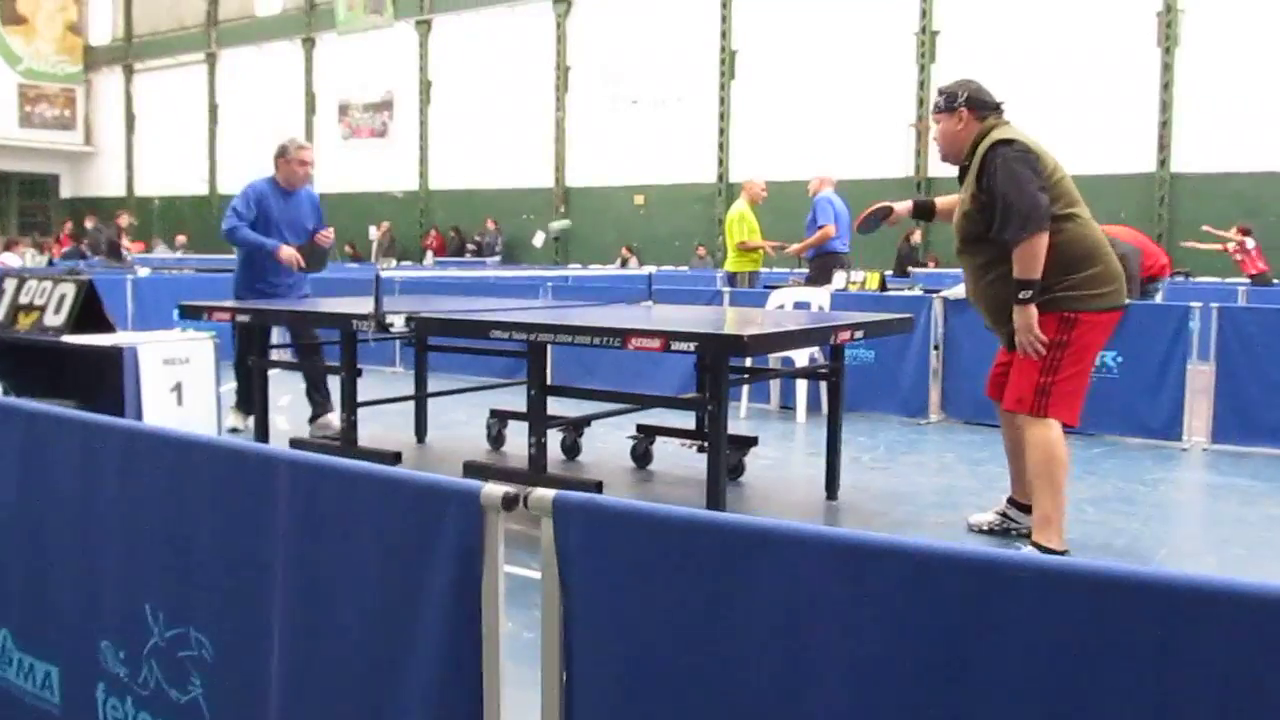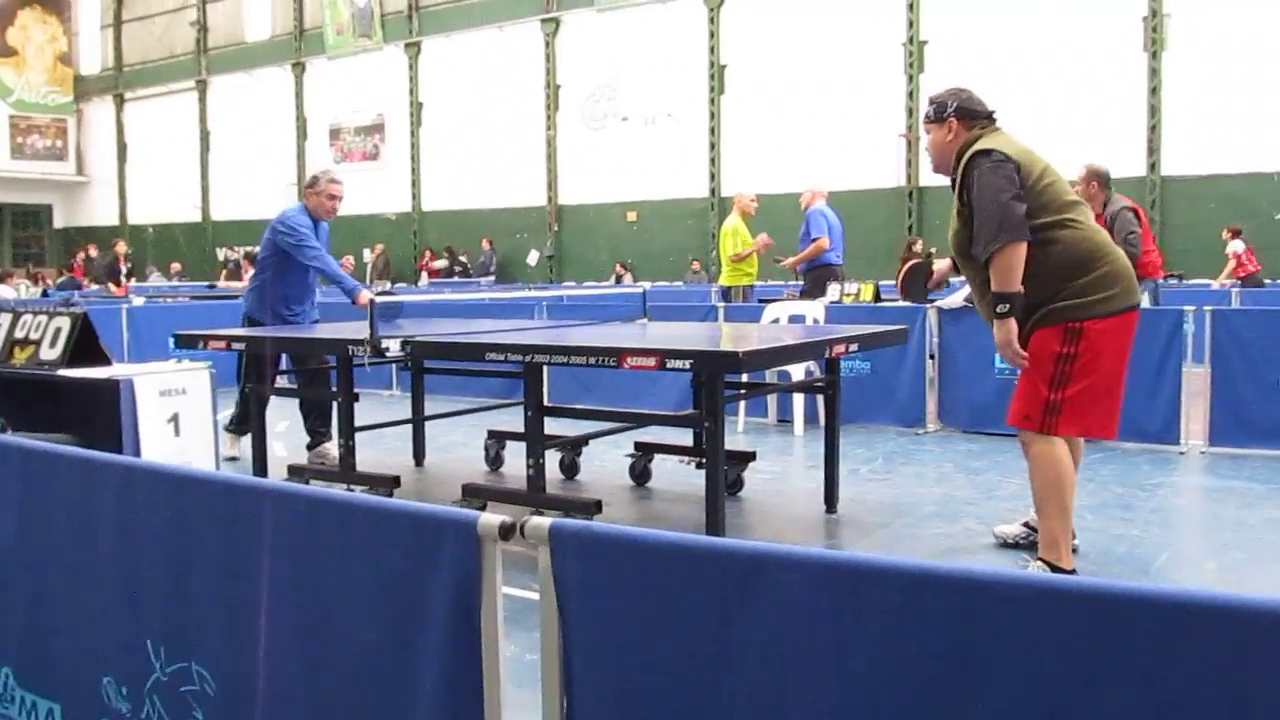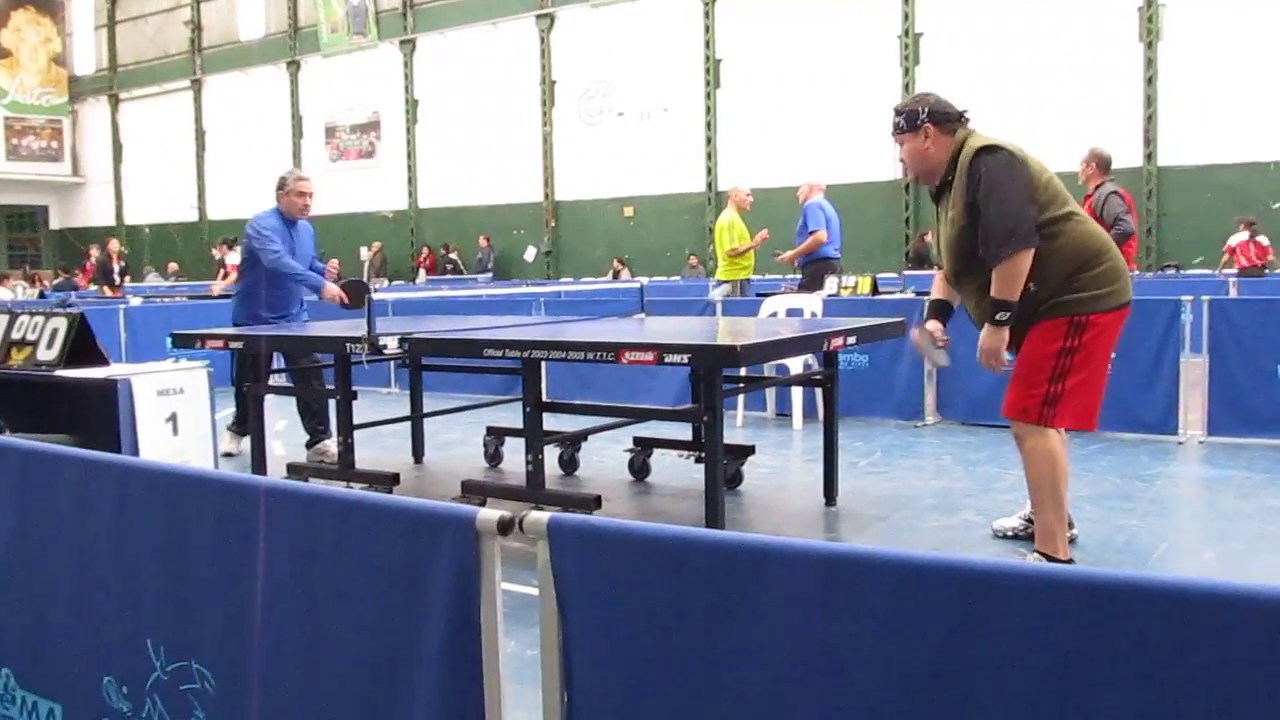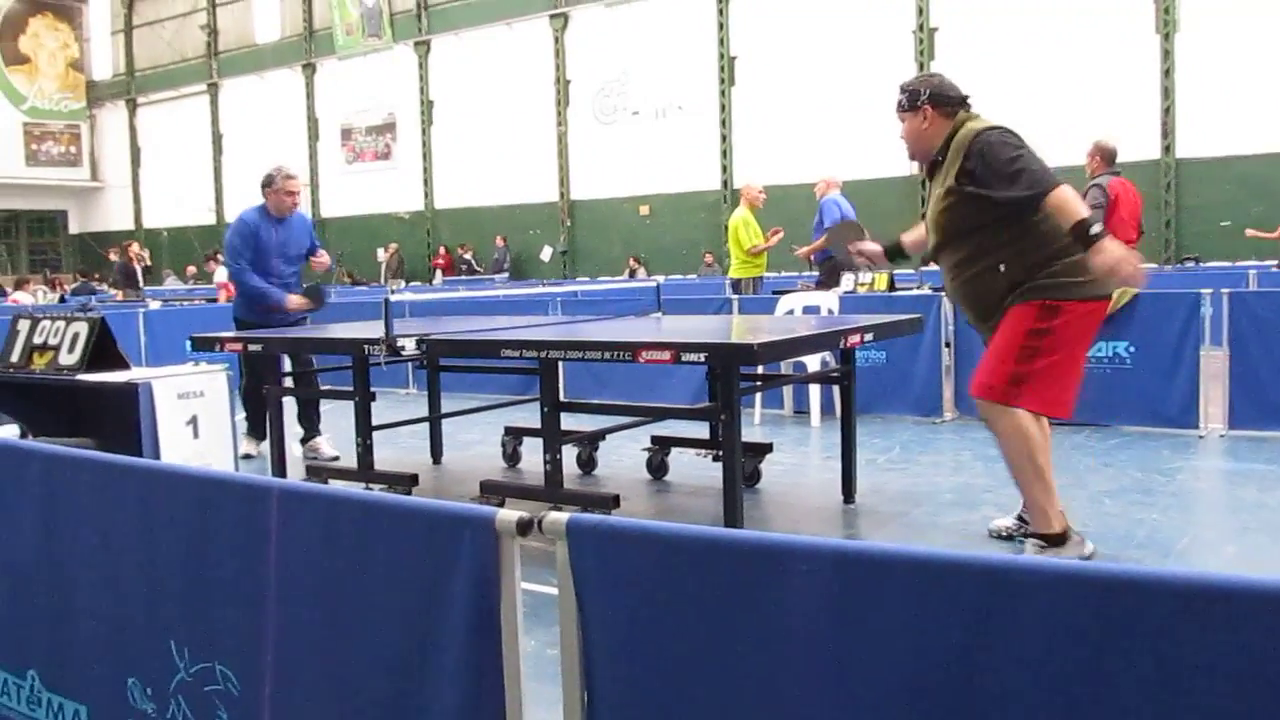
dt=0.4s
person 1, frame 1
left shoulder: (1003, 152)
right shoulder: (986, 156)
left elbow: (1030, 227)
right elbow: (970, 204)
left wrist: (1024, 301)
right wrist: (913, 208)
left hip: (1072, 298)
right hip: (1049, 300)
left knee: (1035, 412)
right knee: (1011, 403)
left ankle: (1048, 547)
right ankle: (1021, 508)
person 1, frame 2
left shoulder: (985, 161)
right shoulder: (993, 157)
left elbow: (1009, 240)
left wrist: (1003, 315)
right wrist: (951, 264)
left hip: (1081, 305)
right hip: (1088, 301)
left knee: (1040, 429)
right knee: (1058, 423)
left ankle: (1058, 566)
right ankle: (1053, 526)
person 1, frame 3
left shoulder: (986, 161)
right shoulder: (954, 179)
left elbow: (1014, 244)
right elbow: (961, 260)
left wrist: (997, 321)
right wrist: (936, 313)
left hip: (1078, 299)
right hip: (1058, 301)
left knee: (1031, 420)
right knee: (1043, 414)
left ankle: (1053, 557)
right ankle: (1049, 516)
person 1, frame 4
left shoulder: (981, 144)
right shoulder: (944, 162)
left elbow: (1045, 187)
right elbow: (935, 229)
left wrist: (1095, 240)
right wrist: (888, 251)
left hip: (1055, 288)
right hip: (1030, 294)
left knee: (997, 398)
right knee: (1018, 402)
left ankle: (1055, 537)
right ankle: (1040, 515)
person 2, frame 1
left shoulder: (310, 198)
right shoulder: (256, 192)
left elbow: (316, 234)
right elbow: (232, 229)
left wrist: (324, 238)
right wrist: (275, 248)
left hip: (296, 291)
right hip: (253, 290)
left knee: (312, 353)
right knee: (249, 355)
left ankle: (323, 416)
right ankle: (243, 409)
person 2, frame 2
left shoulder: (322, 225)
right shoulder: (291, 221)
right elbow: (316, 261)
left wrist: (340, 266)
right wrist: (356, 290)
left hip: (303, 316)
right hip: (265, 315)
left knee: (318, 380)
right knee: (256, 383)
left ankle: (320, 443)
right ankle: (235, 431)
person 2, frame 3
left shoulder: (306, 229)
right shoulder: (262, 225)
right elbow: (278, 261)
left wrist: (324, 271)
right wrist: (320, 285)
left hip: (293, 318)
right hip: (253, 319)
left knee: (311, 379)
right knee: (249, 385)
left ankle: (319, 442)
right ankle: (237, 431)
person 2, frame 4
left shoulder: (302, 221)
right shoulder: (246, 224)
left elbow: (315, 252)
right elbow: (239, 272)
left wrist: (322, 258)
right wrist: (280, 298)
left hip: (293, 315)
right hip: (254, 317)
left knee: (306, 376)
right knee: (257, 382)
left ankle: (313, 438)
right ankle: (254, 434)
